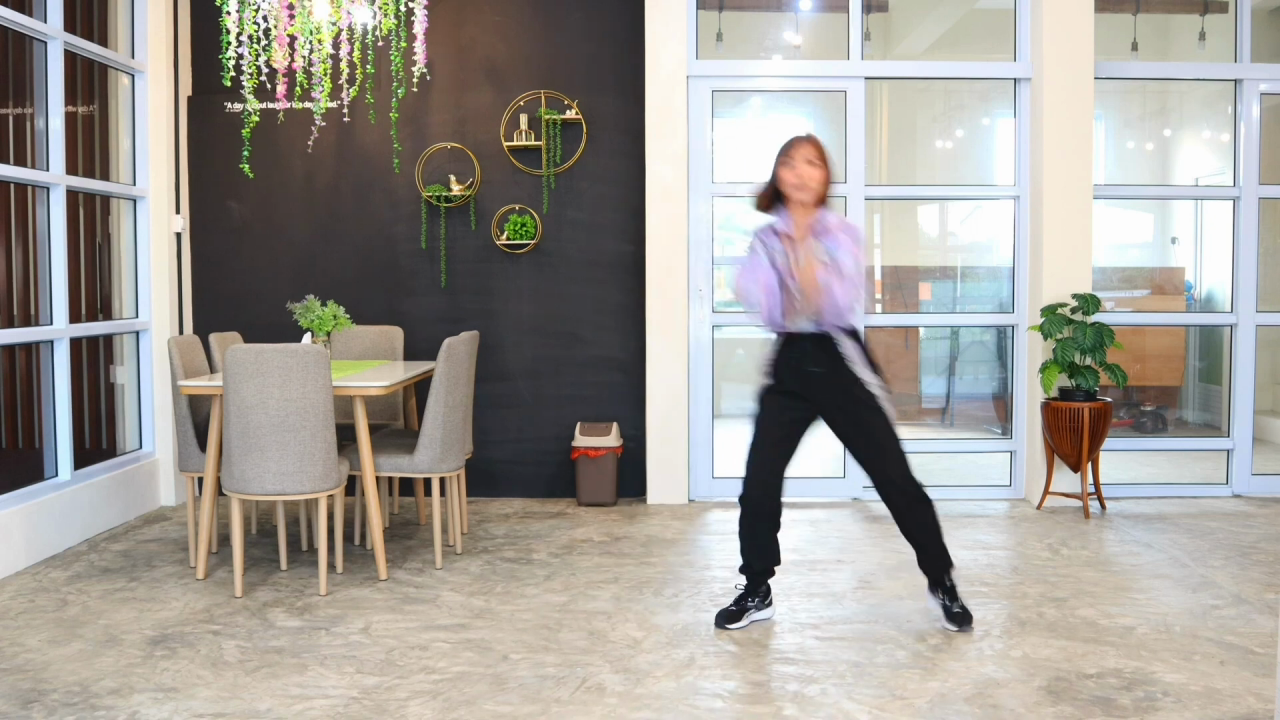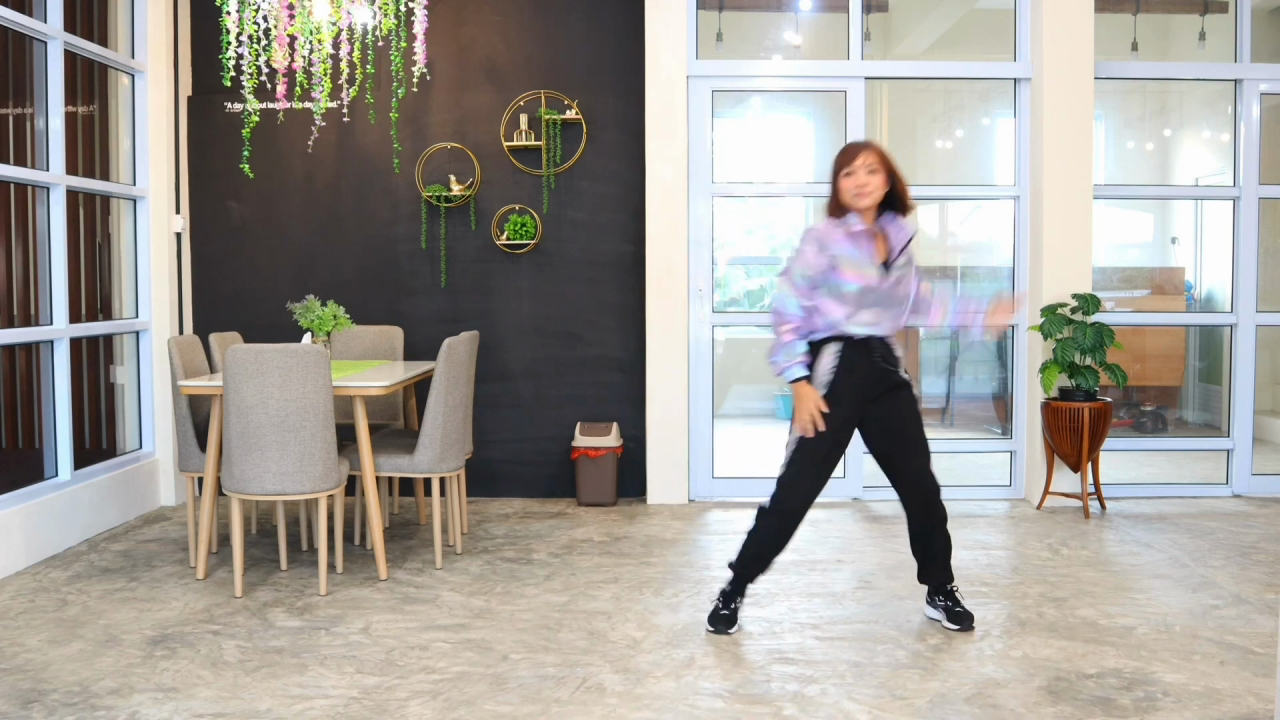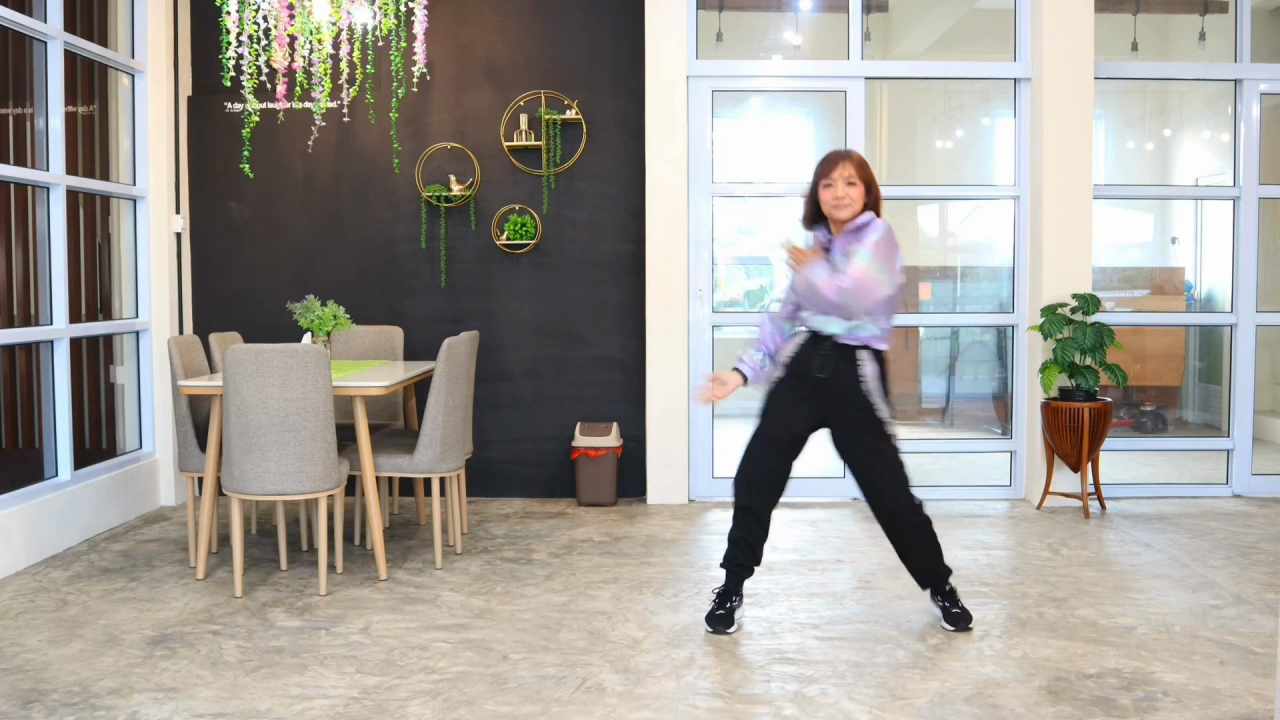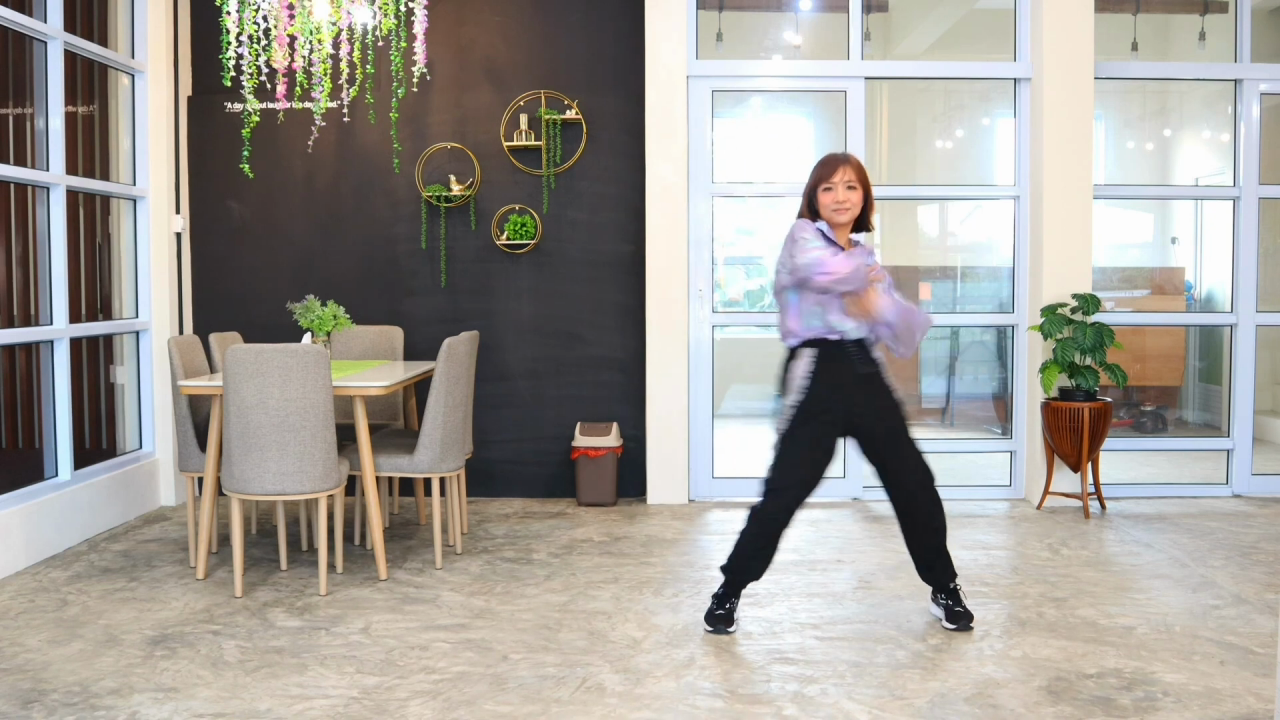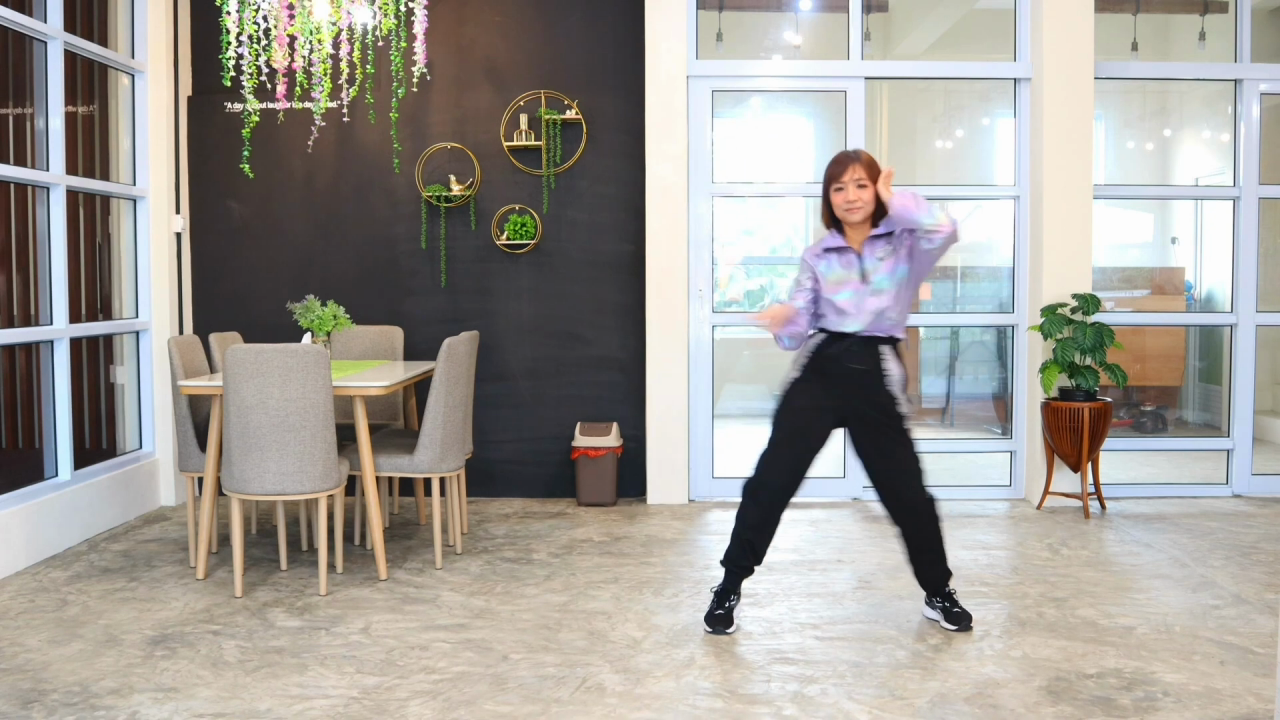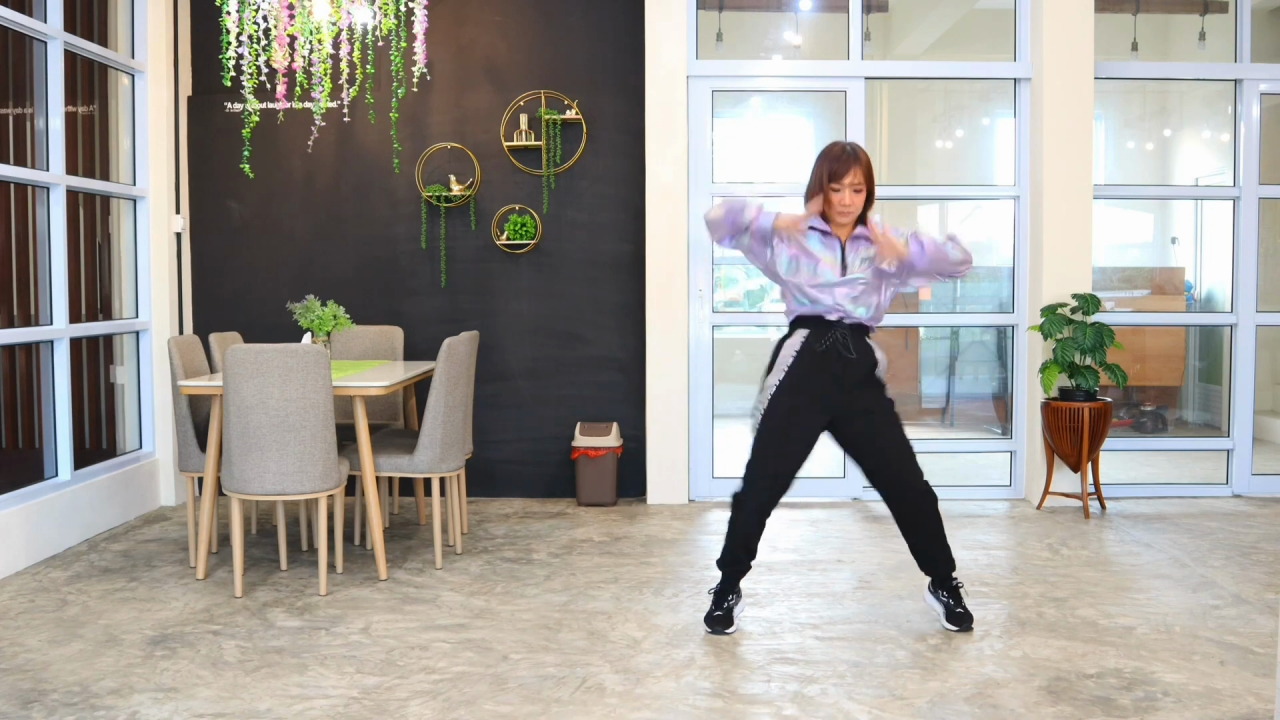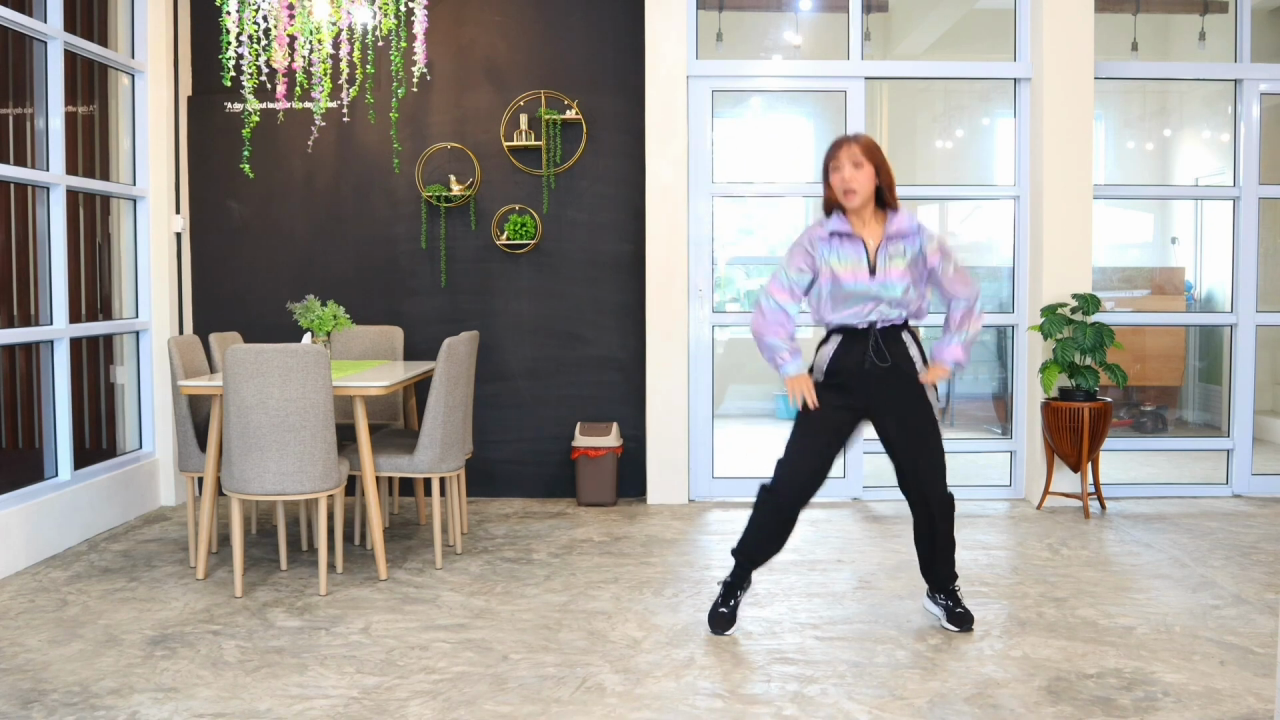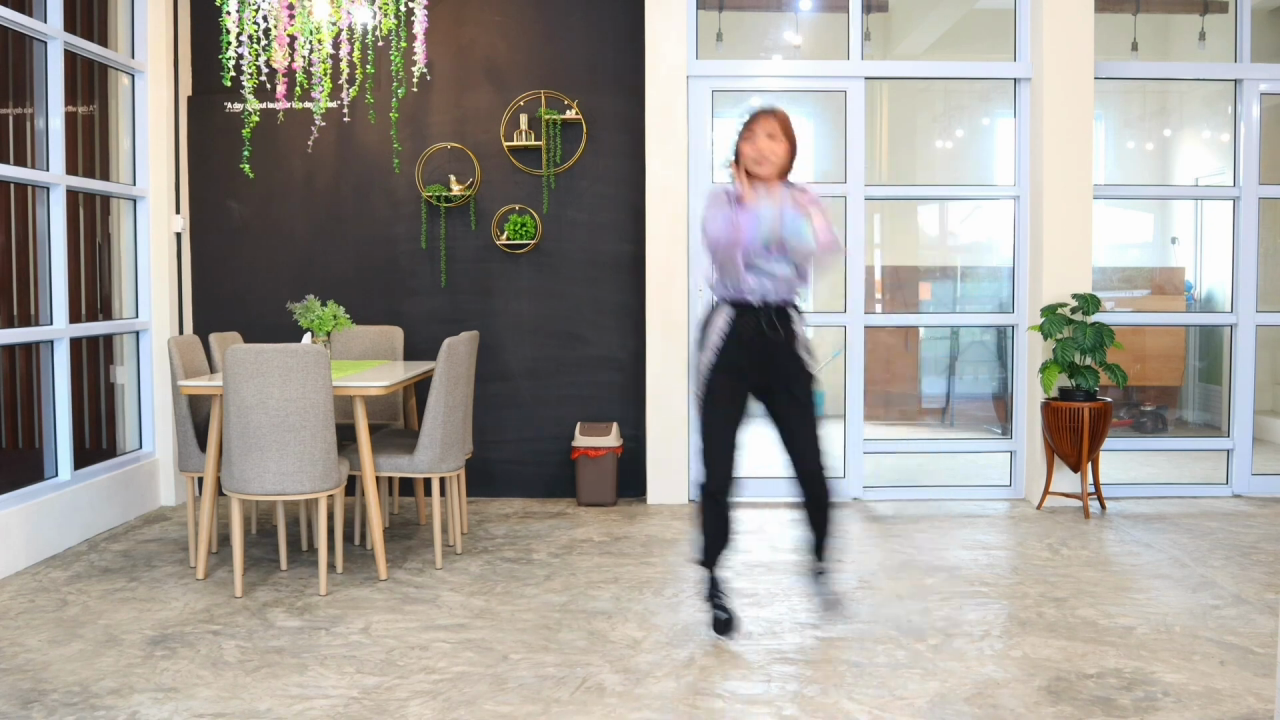
dt=0.5s
person 1, frame 1
left shoulder: (840, 231)
right shoulder: (764, 238)
left elbow: (846, 302)
right elbow: (753, 293)
left wrist: (814, 285)
right wrist: (790, 294)
left hip: (843, 363)
right hip: (794, 360)
left knee: (896, 481)
right knee: (760, 483)
left ankle: (942, 585)
right ankle: (756, 591)
person 1, frame 2
left shoulder: (898, 235)
right shoulder: (823, 238)
left elbow: (909, 305)
right elbow: (788, 310)
left wrist: (978, 314)
right wrist: (799, 381)
left hip: (884, 371)
right hip: (834, 370)
left knee: (920, 486)
right knee: (795, 491)
left ankle: (940, 591)
right ankle: (736, 587)
person 1, frame 3
left shoulder: (876, 233)
right shoulder: (815, 249)
left elbow: (852, 294)
right elbow: (786, 317)
left wrist: (807, 270)
right wrist: (742, 371)
left hip: (856, 375)
right hip: (805, 371)
left knee: (890, 496)
right knee: (756, 479)
left ankle: (941, 590)
right ankle: (731, 588)
person 1, frame 4
left shoulder: (866, 258)
right shoulder: (802, 236)
left elbow: (909, 332)
right elbow: (830, 273)
left wrist: (879, 306)
right wrist: (865, 271)
left hip: (865, 373)
right hip: (815, 375)
left knee: (915, 486)
right knee: (784, 494)
left ankle: (944, 588)
right ankle: (730, 589)
person 1, frame 5
left shoulder: (904, 243)
right shoulder: (818, 258)
left elbow: (944, 228)
right elbow: (795, 332)
left wrist: (894, 202)
right wrist: (781, 321)
left hip: (878, 374)
right hip: (821, 371)
left knee: (907, 494)
right knee: (770, 482)
left ankle: (938, 592)
right ankle: (730, 586)
person 1, frame 6
left shoulder: (884, 245)
right shoulder: (790, 239)
left elbow: (957, 260)
right elbow: (721, 220)
left wrist: (906, 252)
right wrist: (777, 222)
left hip: (858, 367)
right hip: (804, 364)
left knee: (907, 483)
right knee: (762, 485)
left ankle: (944, 584)
right ankle: (727, 588)
person 1, frame 7
left shoulder: (915, 236)
right shoulder: (816, 242)
left elbow: (962, 295)
right elbow: (770, 309)
left wrist: (948, 355)
right wrist: (793, 370)
left hip: (900, 365)
right hip: (838, 367)
left knee: (928, 487)
right knee: (790, 483)
left ankle: (943, 590)
right ankle: (736, 583)
person 1, frame 8
left shoulder: (800, 202)
right shoulder: (722, 200)
left elbow: (823, 242)
right elbow: (726, 236)
left wrist: (778, 208)
right wrist: (761, 212)
left hip: (781, 338)
right hip: (731, 335)
left knee: (809, 464)
right knee: (719, 470)
left ankle: (818, 562)
right ankle: (714, 578)
